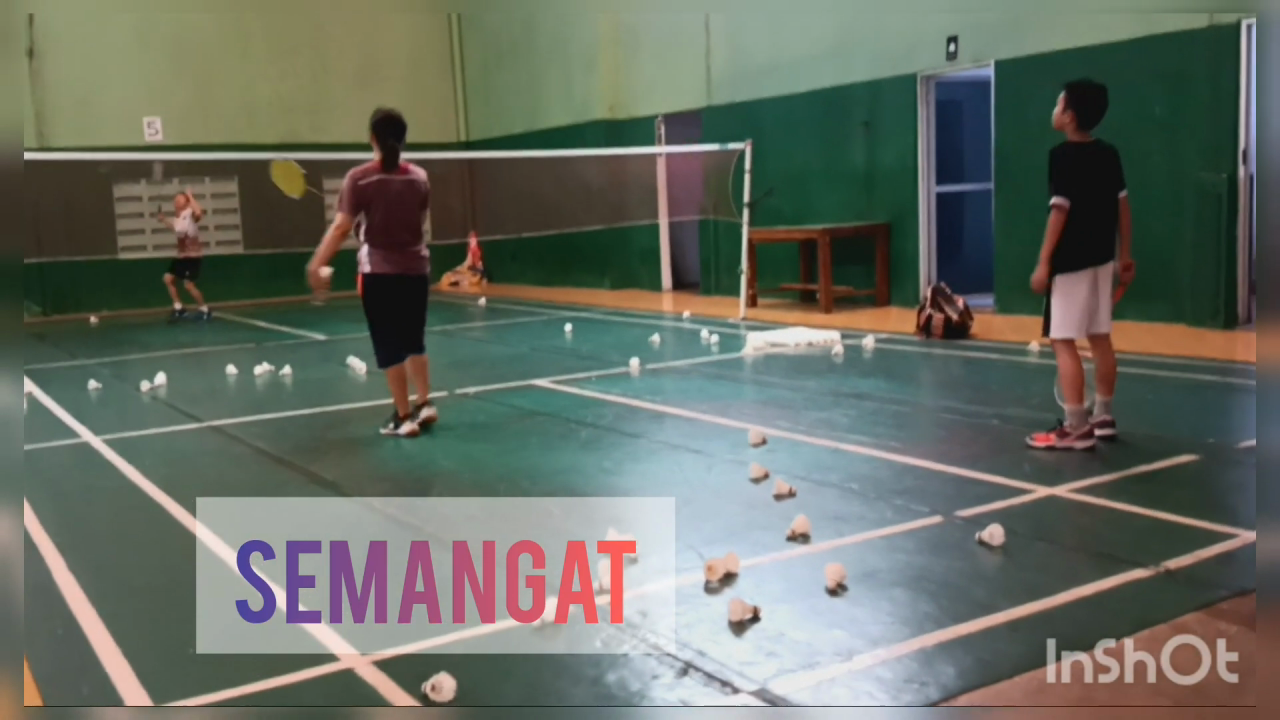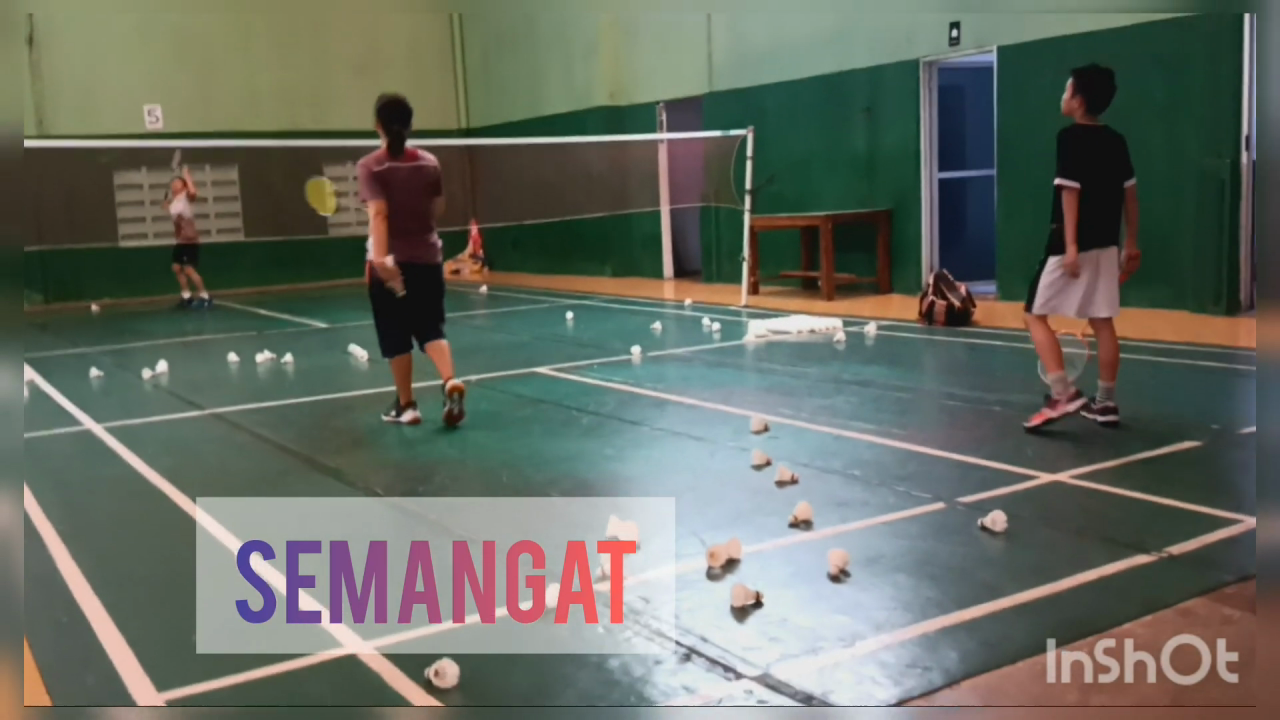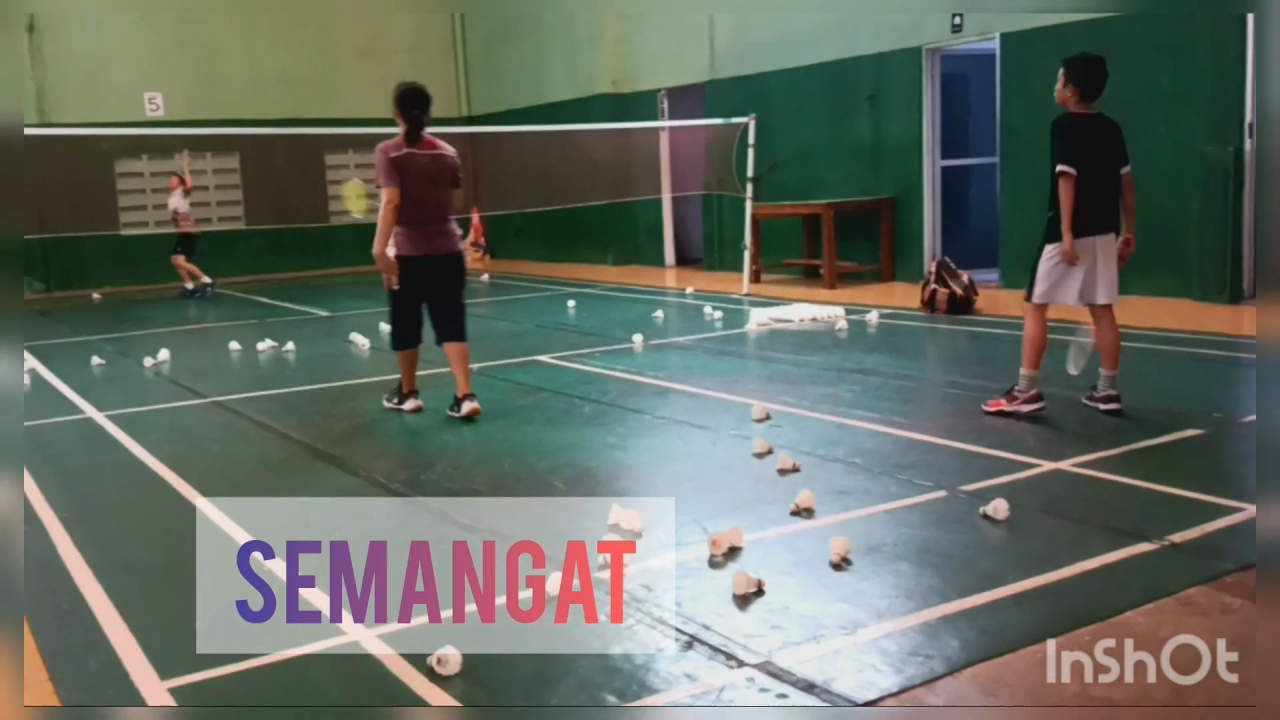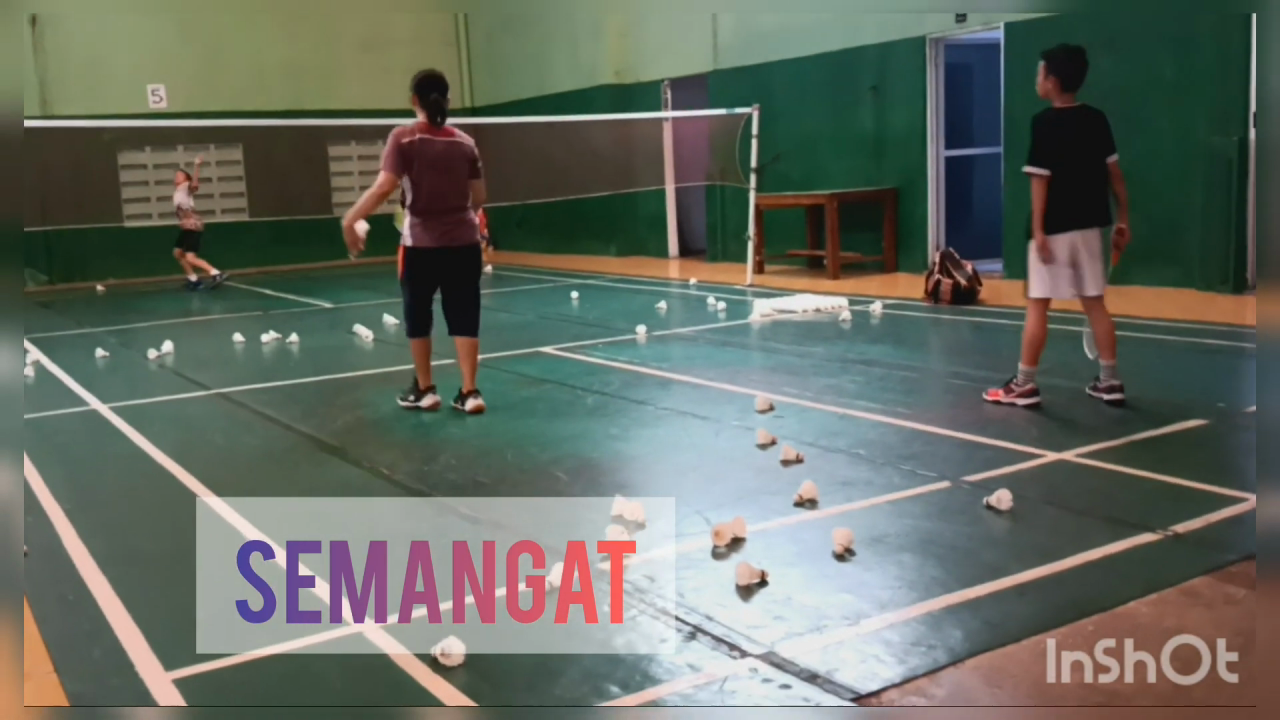
dt=0.2s
person 1, frame 1
left shoulder: (1063, 154)
right shoulder: (1109, 154)
left elbow: (1060, 210)
right elbow: (1122, 207)
left wrist: (1043, 262)
right wrist: (1124, 255)
left hip: (1072, 262)
right hip: (1101, 258)
left knee: (1064, 342)
right knee: (1099, 338)
left ankle: (1076, 427)
right ankle: (1103, 417)
person 1, frame 2
left shoulder: (1070, 137)
right shoulder: (1116, 141)
left elbow: (1070, 192)
right elbow: (1130, 195)
left wrist: (1070, 243)
right wrist: (1131, 243)
left hip: (1078, 245)
right hip: (1105, 244)
left knee: (1035, 315)
right knee: (1102, 322)
left ankle: (1062, 392)
right ankle: (1105, 402)
person 1, frame 3
left shoulder: (1065, 126)
right shoulder: (1112, 128)
left elbow: (1067, 179)
right elbow: (1126, 183)
left wrist: (1066, 232)
right wrist: (1128, 231)
left hip: (1070, 233)
right hip: (1103, 232)
left knee: (1036, 307)
right knee: (1102, 310)
left ankle: (1026, 390)
right ankle: (1108, 390)
person 1, frame 4
left shoulder: (1045, 122)
right shoulder: (1097, 120)
left elbow: (1040, 180)
right elbow: (1114, 173)
left wrist: (1039, 231)
right wrist: (1122, 220)
left hip: (1055, 229)
right hip: (1090, 225)
left knee: (1038, 304)
right knee: (1094, 302)
left ankle: (1024, 384)
right ankle: (1110, 381)
person 2, frame 1
left shoulder: (359, 178)
right shoulder: (419, 177)
left elbow: (341, 227)
left wrist: (317, 264)
left hip: (378, 271)
right hip: (416, 269)
left knee: (389, 344)
right knee: (414, 340)
left ankle: (404, 417)
right ankle: (424, 403)
person 2, frame 2
left shoulder: (370, 166)
right shoulder: (429, 163)
left elbow: (378, 214)
right elbow: (436, 211)
left wrist: (380, 257)
left hip: (391, 260)
right hip: (427, 258)
left knee: (394, 334)
right knee: (431, 327)
left ankle: (405, 405)
right ankle: (450, 381)
person 2, frame 3
left shoulder: (389, 152)
right shoulder: (448, 153)
left elbow: (390, 202)
right elbow: (455, 204)
left wrist: (380, 246)
left hip: (407, 252)
right hip: (448, 250)
left knee: (406, 324)
right knee: (451, 321)
left ankle: (407, 393)
right ankle: (466, 396)
person 2, frame 4
left shoulder: (403, 138)
right shoulder: (465, 142)
left elbow: (383, 188)
right elbow: (479, 197)
left wrist: (350, 220)
left hip: (422, 242)
right hip: (465, 241)
left knee: (418, 316)
right knee: (464, 315)
left ankle: (424, 389)
right ankle: (470, 392)
